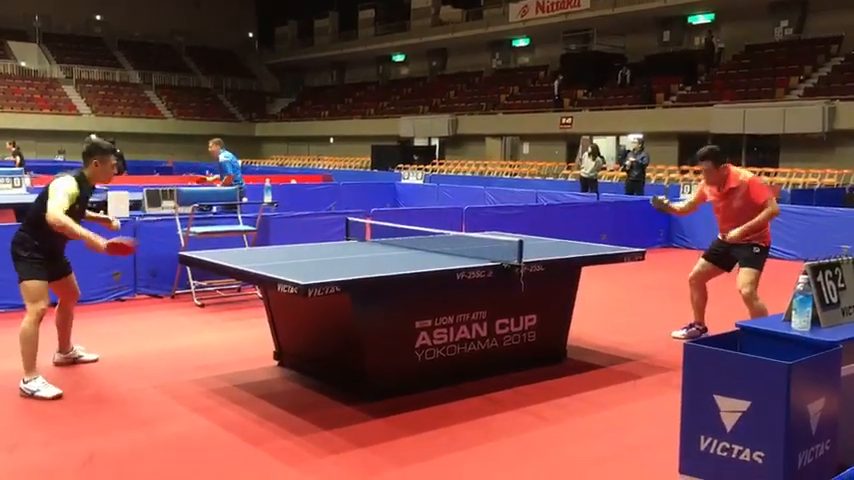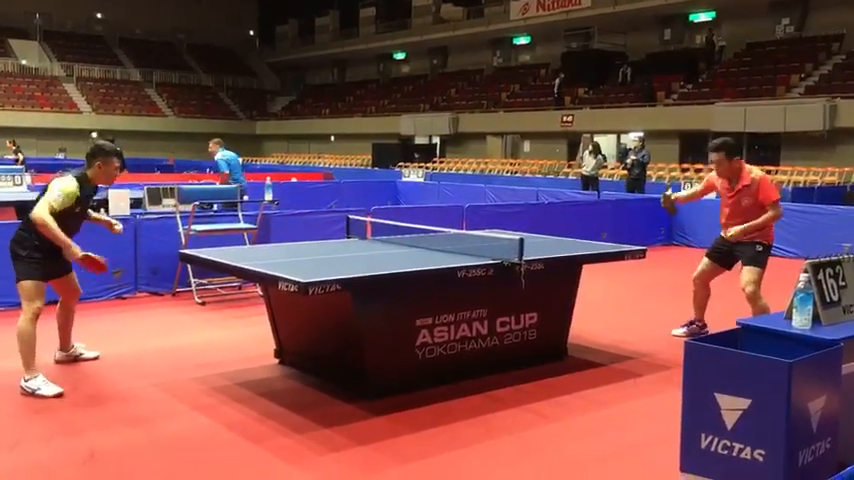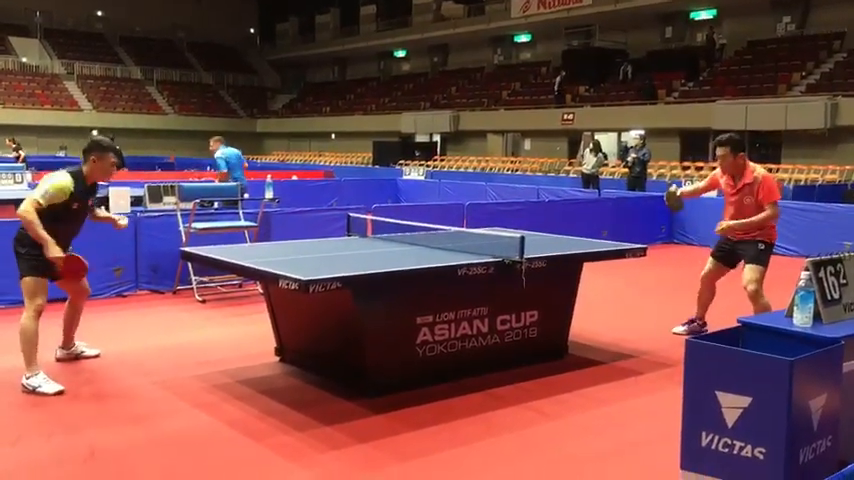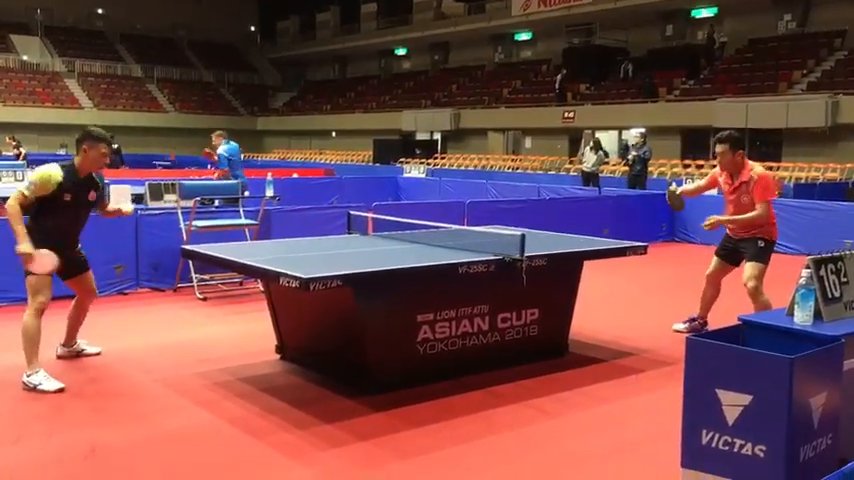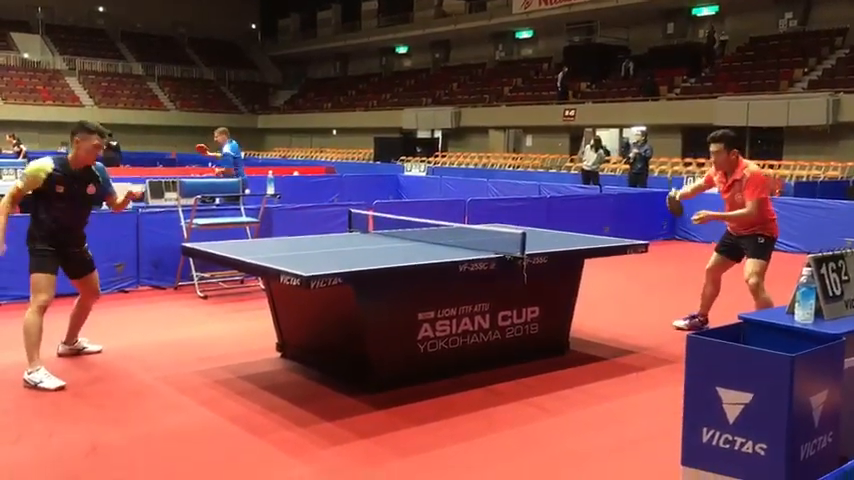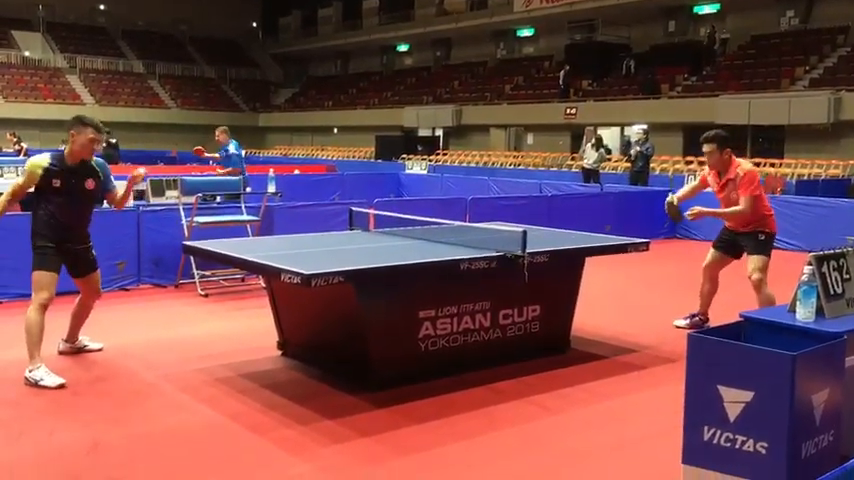
dt=0.1s
person 1, frame 1
left shoulder: (86, 186)
right shoulder: (68, 185)
right elbow: (55, 218)
left wrist: (102, 218)
right wrist: (92, 239)
left hip: (52, 250)
right hip: (30, 250)
left knee: (70, 297)
right knee: (38, 308)
left ankle: (65, 351)
right ankle: (30, 380)
person 1, frame 2
left shoulder: (89, 186)
right shoulder: (67, 184)
right elbow: (39, 216)
left wrist: (106, 220)
right wrist: (69, 246)
left hip: (52, 249)
right hip: (29, 249)
left knee: (72, 295)
right knee: (33, 309)
left ankle: (66, 349)
right ankle: (30, 378)
person 1, frame 3
left shoulder: (92, 186)
right shoulder: (61, 182)
right elbow: (25, 211)
left wrist: (112, 219)
right wrist: (48, 245)
left hip: (59, 249)
right hip: (37, 250)
left knee: (80, 294)
right knee: (35, 306)
left ankle: (67, 347)
right ankle: (32, 375)
person 1, frame 4
left shoulder: (95, 180)
right shoulder: (51, 174)
left elbow: (103, 207)
right elbow: (13, 204)
left wrist: (119, 210)
right wrist: (23, 241)
left hip: (67, 246)
right hip: (38, 244)
left knee: (88, 294)
right knee: (39, 303)
left ankle: (69, 345)
right ankle: (32, 373)
person 1, frame 5
left shoulder: (98, 173)
right shoulder: (43, 168)
left elbow: (115, 204)
left wrist: (129, 196)
left hip: (75, 243)
right hip: (44, 244)
left knee: (91, 294)
right knee: (41, 301)
left ankle: (70, 343)
right ankle: (34, 370)
person 1, frame 6
left shoulder: (98, 168)
right shoulder: (41, 164)
left elbow: (116, 202)
left wrist: (130, 186)
left hip: (79, 242)
right hip: (47, 241)
left knee: (92, 293)
right knee: (42, 299)
left ankle: (71, 341)
right ankle: (35, 368)
person 2, frame 1
left shoulder: (747, 180)
right shoulder: (707, 185)
left elbow: (773, 209)
right elbow: (687, 207)
left wrist: (743, 229)
right wrist: (667, 206)
left hip: (753, 241)
right hip: (725, 241)
left knee: (746, 291)
right knee: (695, 278)
right ankle: (698, 327)
person 2, frame 2
left shoulder: (758, 179)
right shoulder: (716, 178)
left elbow: (776, 212)
right elbow: (694, 193)
left wrist: (745, 228)
right wrist: (675, 197)
left hip: (756, 239)
right hip: (728, 238)
left knee: (750, 289)
right knee: (699, 278)
right ankle: (698, 324)
person 2, frame 3
left shoulder: (761, 178)
right shoulder: (721, 175)
left elbow: (772, 215)
right elbow: (699, 188)
left wrist: (735, 224)
right wrist: (680, 192)
left hip: (758, 238)
right hip: (731, 237)
left knee: (751, 287)
right knee: (706, 278)
right ankle: (699, 322)
person 2, frame 4
left shoulder: (759, 176)
right shoulder: (721, 173)
left elbow: (763, 215)
right elbow: (700, 187)
left wrist: (724, 220)
right wrist: (680, 190)
left hip: (759, 235)
right hip: (733, 235)
left knee: (751, 284)
right knee: (712, 276)
right ankle: (700, 321)
person 2, frame 5
left shoulder: (753, 174)
right shoulder: (716, 172)
left elbow: (751, 213)
right elbow: (697, 186)
left wrist: (713, 216)
right wrist: (679, 194)
left hip: (759, 232)
right hip: (735, 231)
left knee: (753, 281)
right knee: (712, 271)
right ankle: (701, 318)
person 2, frame 6
left shoulder: (746, 172)
right shoulder: (710, 172)
left elbow: (744, 210)
right elbow: (693, 188)
left wrist: (707, 212)
right wrist: (676, 198)
left hip: (758, 228)
right hip: (732, 228)
left knee: (756, 278)
right knee: (709, 269)
right ankle: (701, 316)
